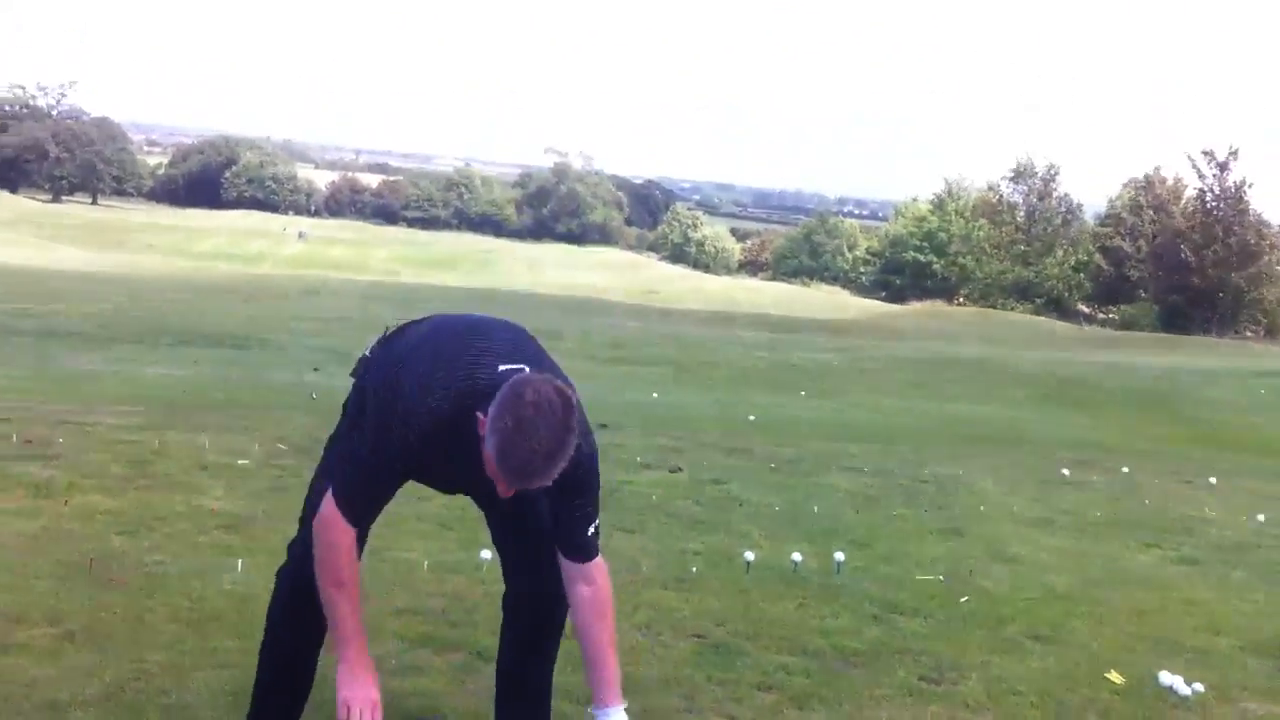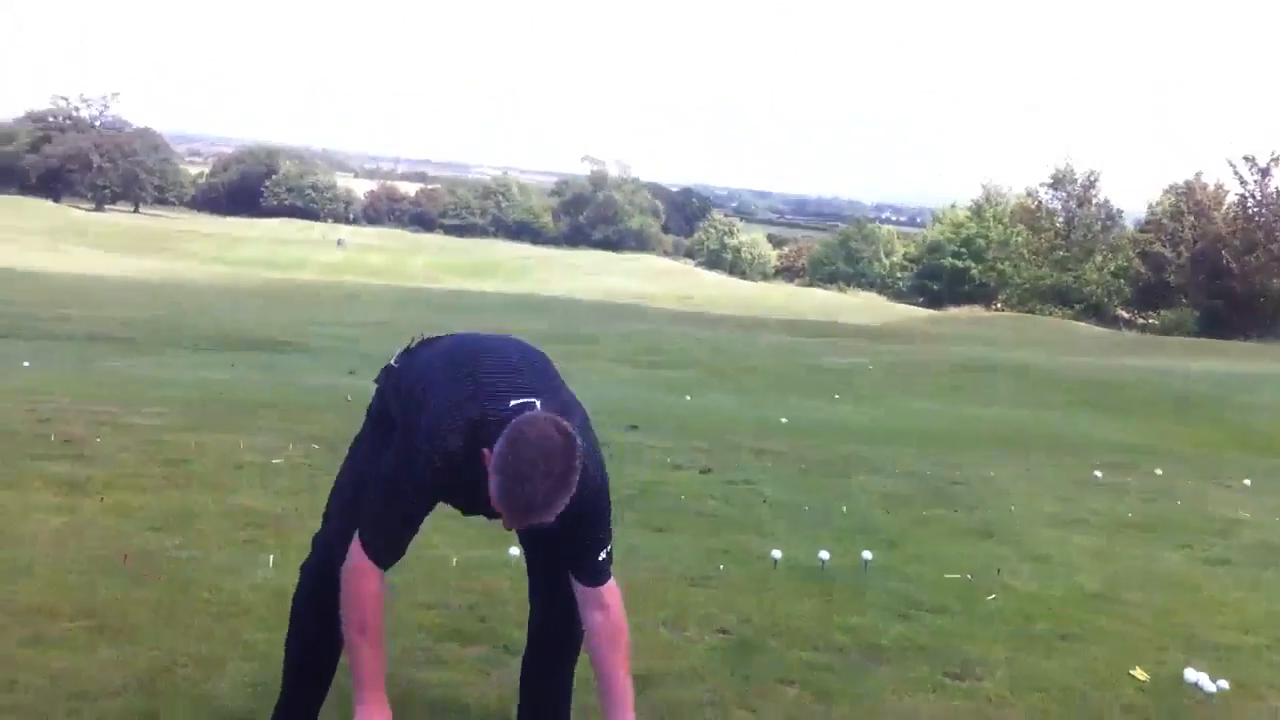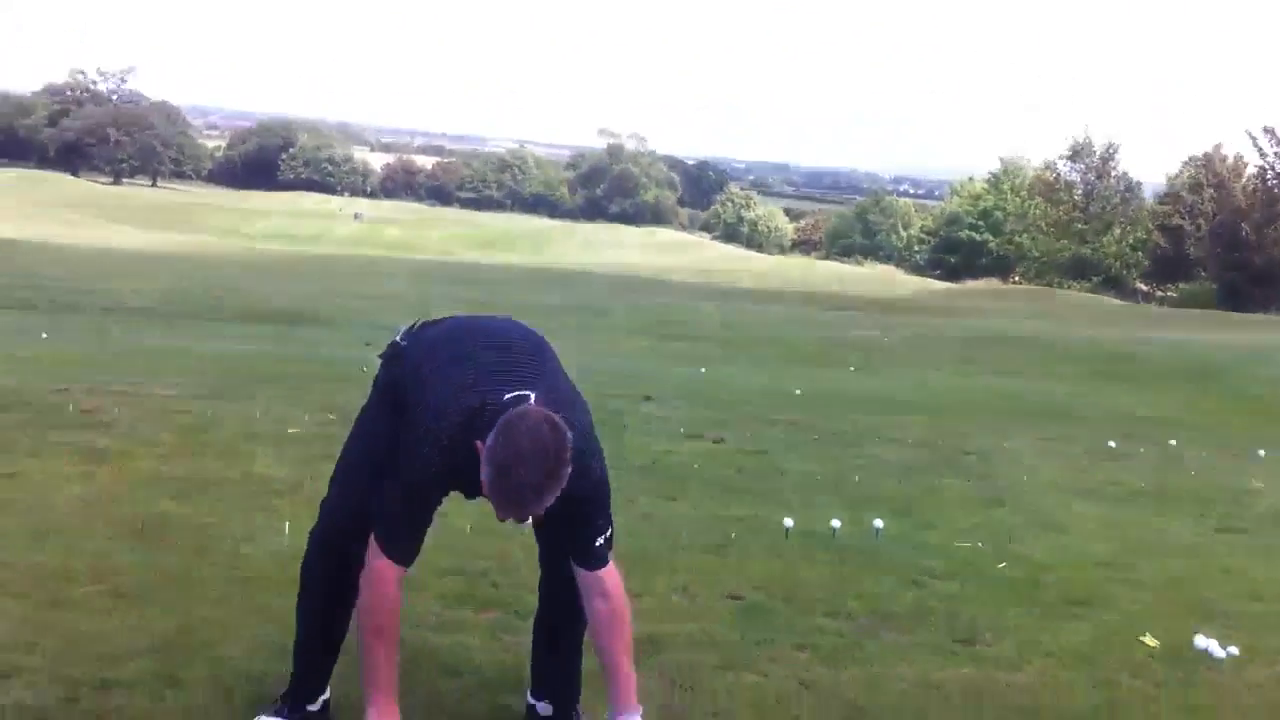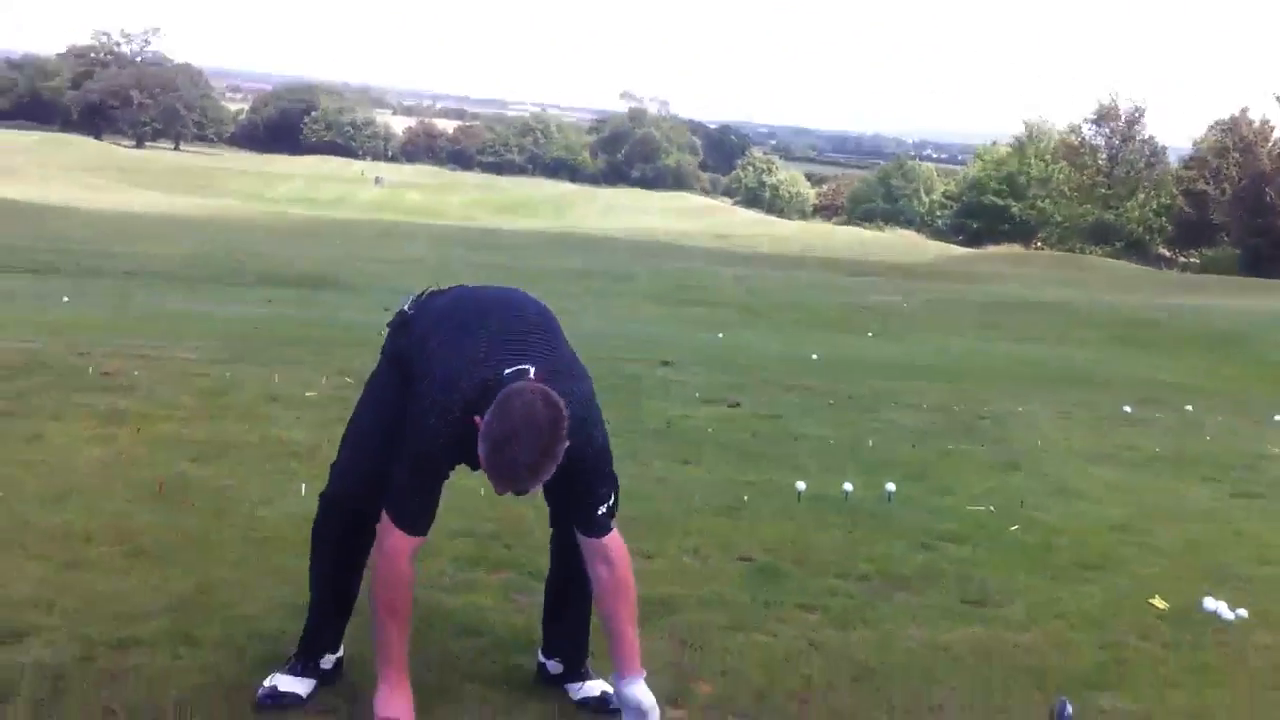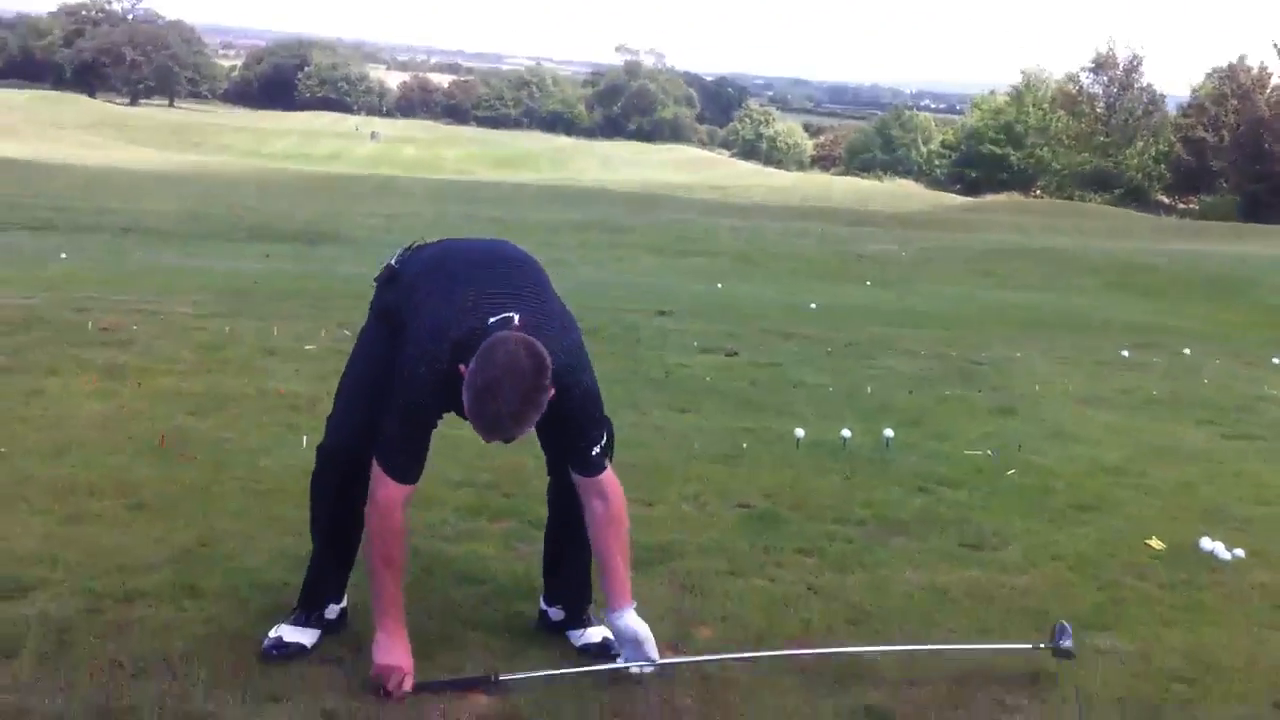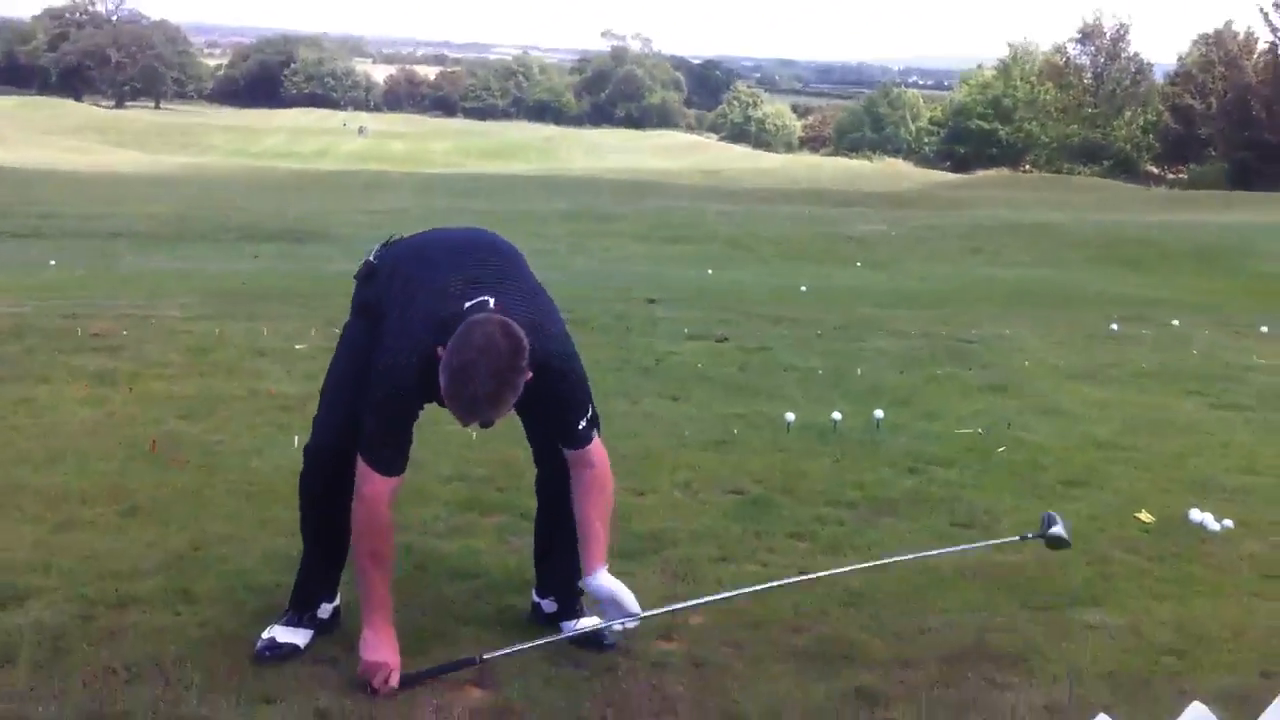
dt=0.1s
person 1, frame 1
left shoulder: (572, 446)
right shoulder: (416, 415)
left elbow: (585, 576)
right elbow: (333, 523)
right wrist: (353, 664)
left knee: (541, 574)
right knee: (311, 564)
person 1, frame 2
left shoulder: (581, 474)
right shoulder: (429, 450)
left elbow: (599, 603)
right elbow: (362, 571)
right hip: (411, 398)
left knee: (562, 579)
right knee: (333, 568)
person 1, frame 3
left shoulder: (579, 461)
right shoulder: (436, 445)
left elbow: (600, 588)
right elbow: (381, 574)
left knee: (566, 552)
right knee: (340, 531)
person 1, frame 4
left shoulder: (582, 433)
right shoulder: (440, 419)
left elbow: (605, 551)
right elbow: (395, 549)
left wrist: (631, 679)
right wrist: (393, 684)
left knee: (578, 517)
right knee: (349, 495)
left ankle: (565, 662)
right ankle: (317, 654)
person 1, frame 5
left shoulder: (570, 378)
right shoulder: (428, 371)
left elbow: (600, 493)
right elbow: (388, 501)
left wrist: (623, 611)
right wrist: (390, 632)
left knee: (573, 462)
right knee: (345, 451)
left ankle: (566, 606)
right ankle: (321, 604)
person 1, frame 6
left shoulder: (551, 358)
right shoulder: (407, 359)
left elbow: (588, 456)
right elbow: (374, 494)
left wrist: (597, 571)
right wrist: (377, 627)
right hip: (391, 288)
left knee: (562, 451)
right knee: (331, 449)
left ankle: (558, 597)
right ankle: (314, 603)
